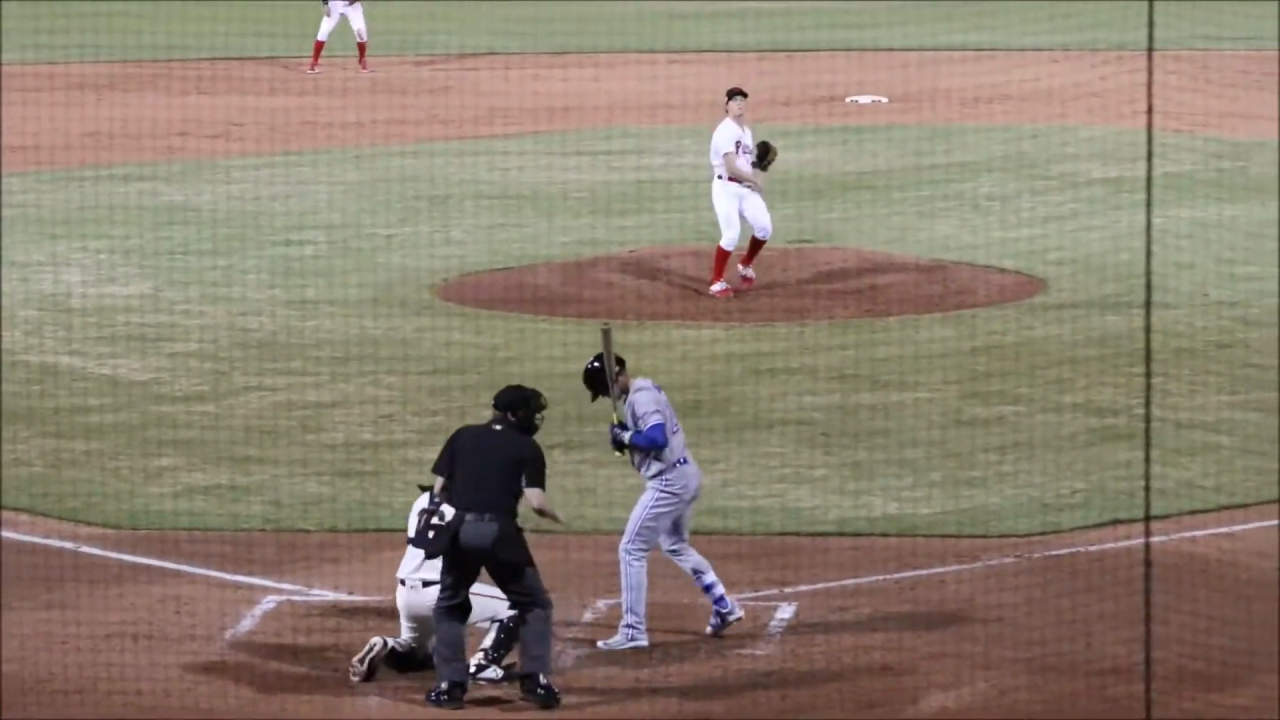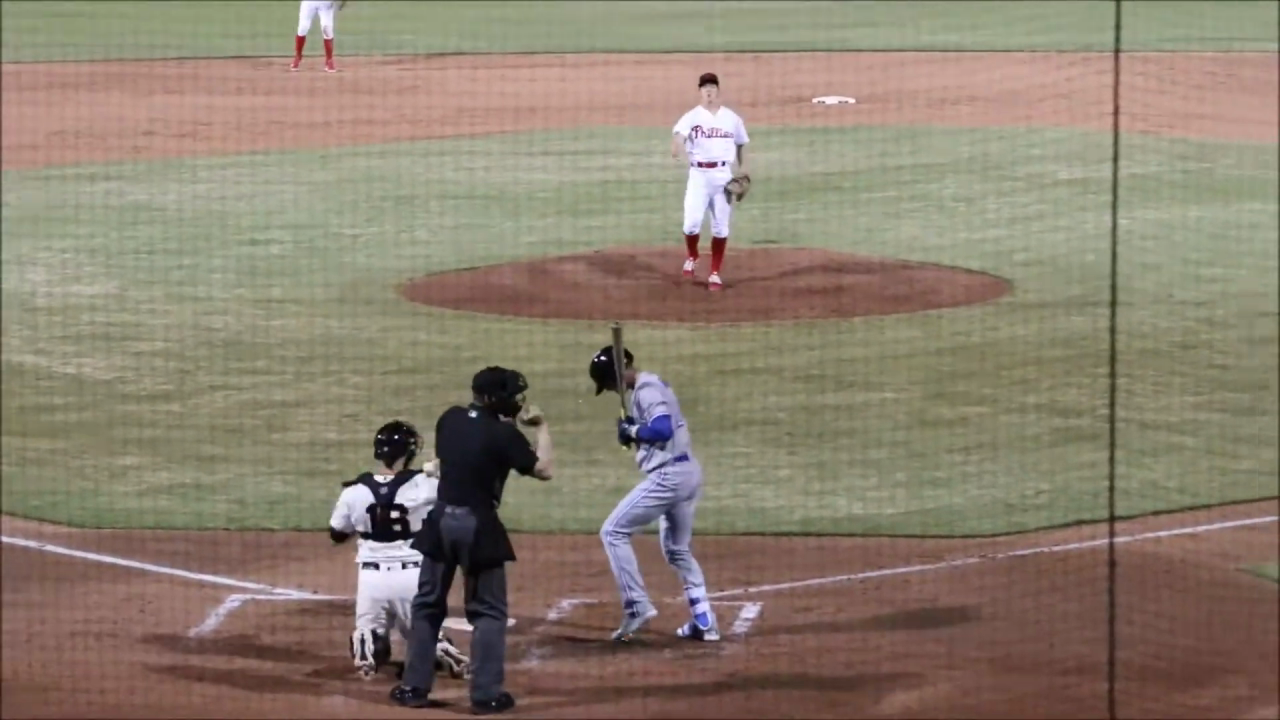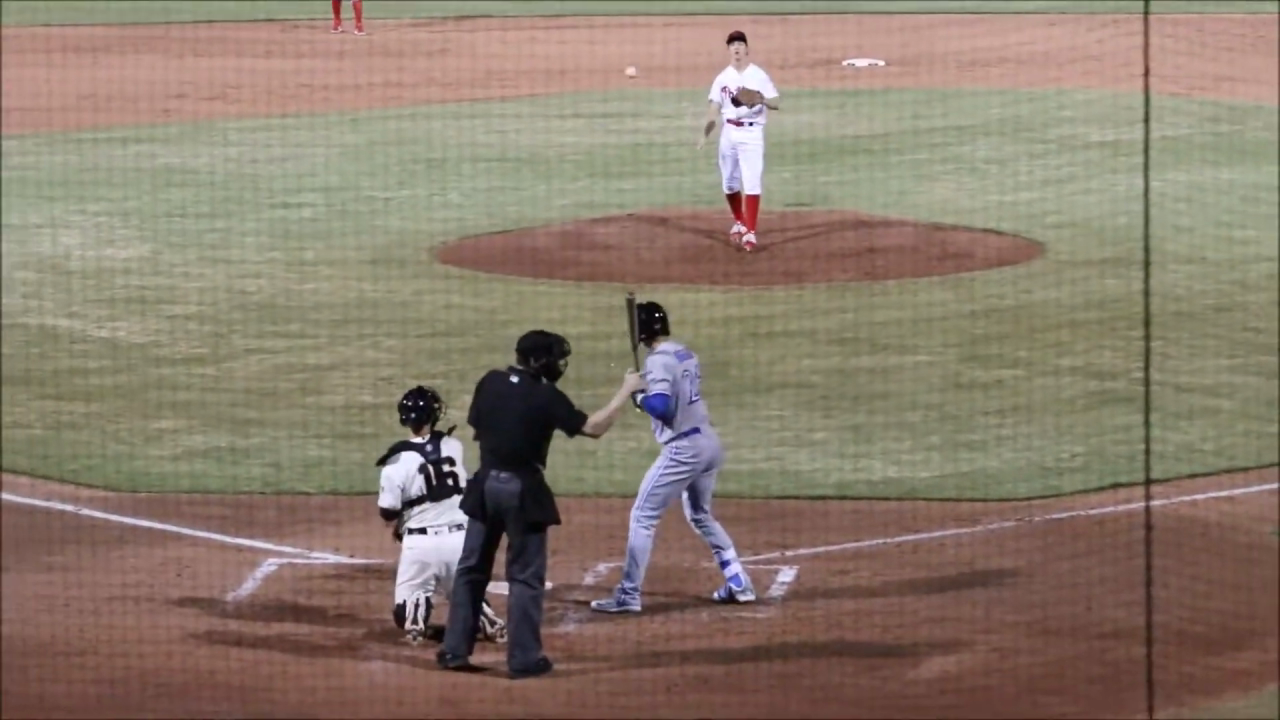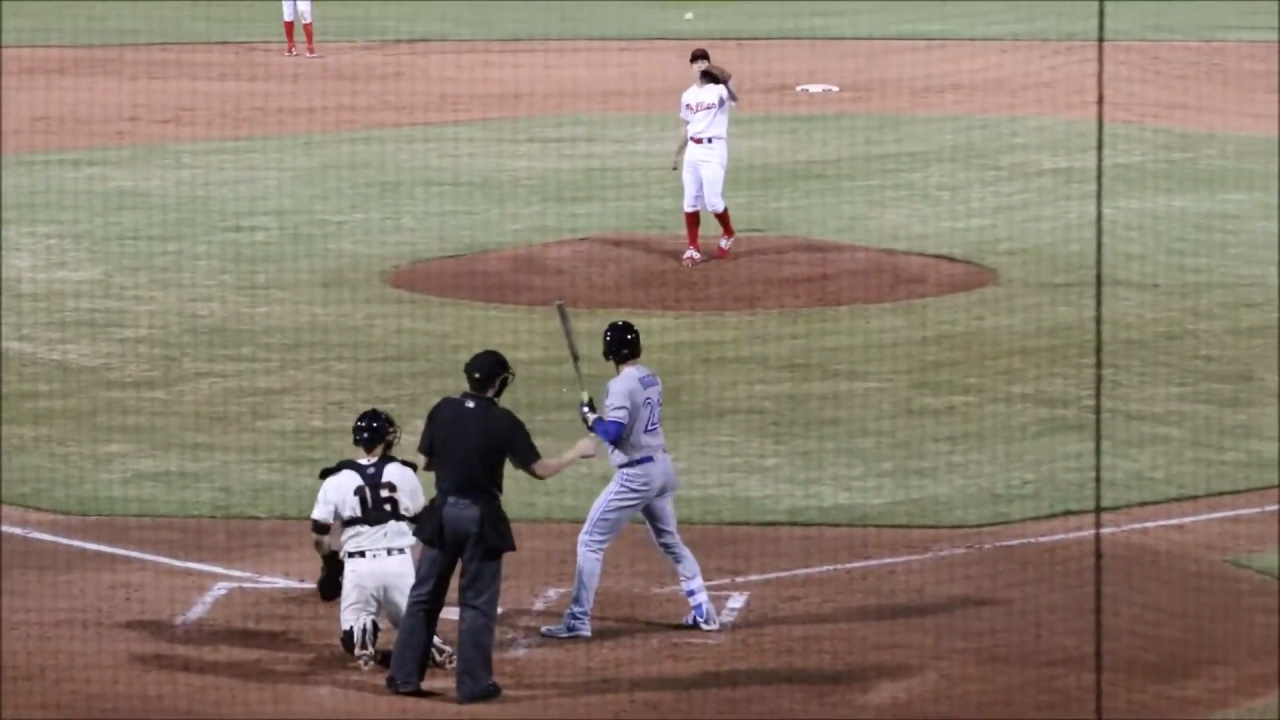
dt=0.4s
person 1, frame 1
left shoulder: (462, 436)
right shoulder: (527, 448)
left elbow: (439, 487)
right elbow: (535, 502)
right wrist: (553, 515)
left hip: (461, 531)
right hip: (501, 534)
left knee: (449, 608)
right knee: (535, 605)
left ankle: (449, 686)
right ankle: (536, 680)
person 1, frame 2
left shoulder: (449, 419)
right shoulder: (504, 433)
right elbow: (544, 471)
right wrist: (541, 428)
left hip: (442, 520)
right hip: (478, 526)
left knee: (427, 605)
right knee: (489, 611)
left ankle: (415, 687)
right ankle: (487, 693)
person 1, frame 3
left shoulder: (489, 383)
right shoulder: (546, 397)
right elbow: (593, 428)
right wrist: (626, 390)
left hip: (487, 485)
right hip: (523, 491)
left knee: (471, 569)
right knee: (526, 577)
left ankle: (455, 650)
right ankle: (524, 658)
person 1, frame 4
left shoulder: (443, 410)
right shoulder: (504, 422)
left elbow: (428, 462)
right elbow: (540, 469)
right wrist: (578, 451)
left hip: (443, 512)
right hip: (481, 517)
left knee: (424, 595)
right knee: (478, 602)
left ankle: (404, 675)
right ankle: (473, 684)
person 2, frame 1
left shoulder: (640, 397)
right shoulder: (645, 390)
left elbow: (657, 439)
left wrist: (624, 436)
right wrist: (624, 436)
left hip: (669, 480)
right hip: (685, 474)
left knee: (632, 549)
right knee: (676, 546)
left ankle: (633, 631)
right ankle: (724, 607)
person 2, frame 2
left shoulder: (646, 389)
right shoulder: (652, 385)
left elbow: (663, 430)
left wrist: (632, 430)
right wrist: (630, 431)
left hip: (667, 475)
right hip: (688, 473)
left knee: (613, 531)
right knee: (678, 551)
left ankle: (638, 606)
right ankle: (704, 623)
person 2, frame 3
left shoulder: (657, 360)
right shoulder: (686, 354)
left elbow: (661, 407)
left wrist: (640, 397)
right wrist: (650, 396)
left hip: (683, 448)
right hip: (709, 443)
left knee: (643, 517)
right knee: (701, 516)
left ankle: (628, 596)
right ankle: (739, 584)
person 2, frame 4
left shoulder: (622, 384)
right shoulder: (652, 379)
left elbow: (614, 433)
left wrist: (590, 417)
right wrist: (599, 416)
left hip: (635, 475)
right hip: (662, 469)
left knee: (591, 541)
right knee: (670, 542)
left ankle: (578, 620)
right ankle: (703, 612)
person 3, frame 1
left shoulder: (423, 500)
left hip: (406, 593)
right hip: (439, 592)
left knee: (416, 652)
right knee: (511, 608)
left ankle: (385, 649)
right ankle: (484, 663)
person 3, frame 2
left shoulder: (355, 491)
right shoulder: (421, 485)
left elbow: (336, 535)
right wrist: (433, 472)
left hip: (372, 578)
right hip: (411, 576)
left knee: (374, 642)
left ankle: (367, 642)
right ankle: (438, 648)
person 3, frame 3
left shoulder: (397, 461)
right shoulder: (453, 445)
left elbow: (389, 516)
left hip: (419, 544)
right hip: (458, 540)
left knee: (404, 614)
left ankle: (418, 608)
person 3, frame 4
left shoulder: (337, 479)
right shoulder: (404, 473)
left elbow: (319, 533)
left hip: (358, 566)
right hip: (398, 563)
left knee: (352, 638)
left ankle: (364, 633)
person 4, frame 1
left shoulder: (746, 131)
right shoulder: (724, 131)
right elbow: (731, 168)
left wrist: (758, 169)
right wrist: (755, 179)
left hip: (745, 188)
right hip: (725, 189)
left knee: (764, 228)
right knee: (731, 236)
left ankle: (746, 265)
right ankle: (716, 282)
person 4, frame 2
left shoulder: (733, 118)
right shoulder: (690, 118)
left elbow: (740, 146)
right elbow: (677, 141)
left wrist: (742, 172)
right wrist: (678, 152)
left hip: (723, 176)
right hip: (699, 175)
left knee: (720, 226)
right knee: (692, 223)
left ankle: (715, 274)
right ankle: (692, 257)
person 4, frame 3
left shoulder: (759, 75)
right shoulder: (721, 78)
left elbow: (776, 103)
right elbow: (714, 110)
left wrist: (761, 100)
right wrist: (704, 134)
left hip: (752, 134)
right hip: (728, 134)
left knee: (751, 182)
right knee: (730, 183)
left ankle: (750, 233)
right ankle: (739, 223)
person 4, frame 4
left shoulder: (719, 88)
right shoulder: (687, 95)
left elbow: (735, 99)
left wrist: (725, 85)
right wrist: (677, 154)
left hip: (714, 150)
right hip: (692, 150)
left knee: (712, 201)
right knee: (690, 201)
left ankle: (728, 234)
right ankle: (693, 249)
